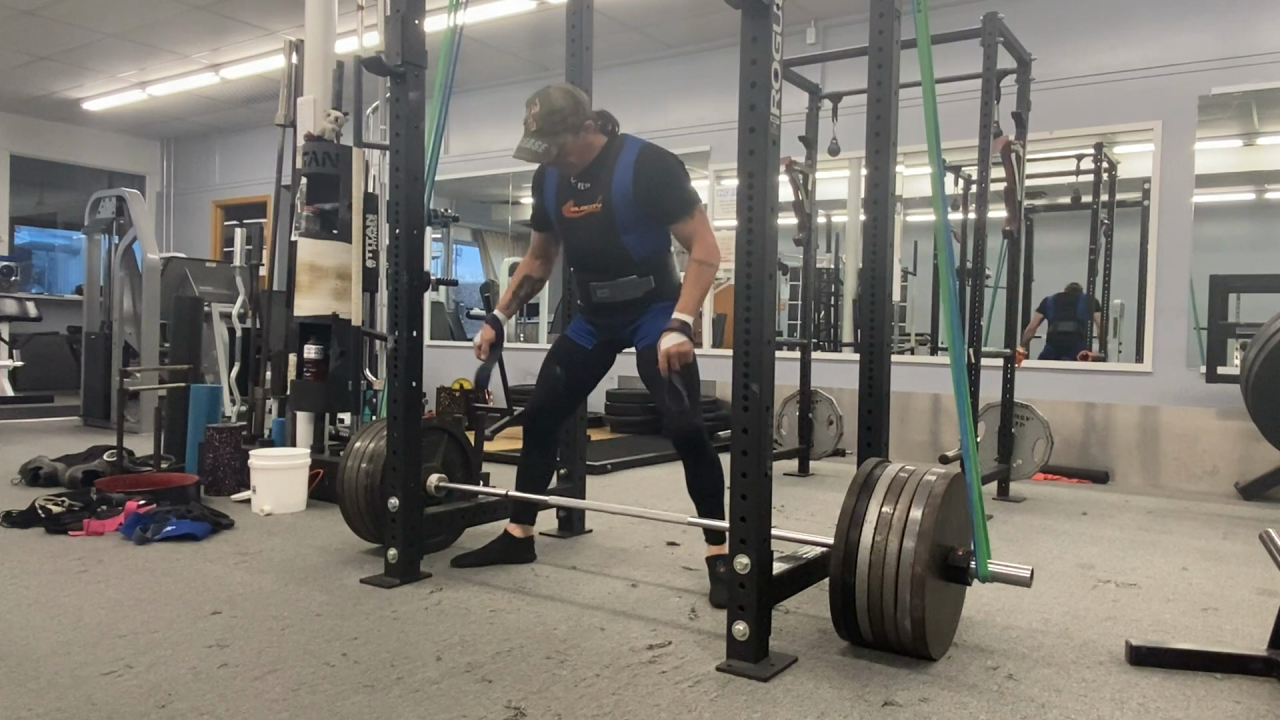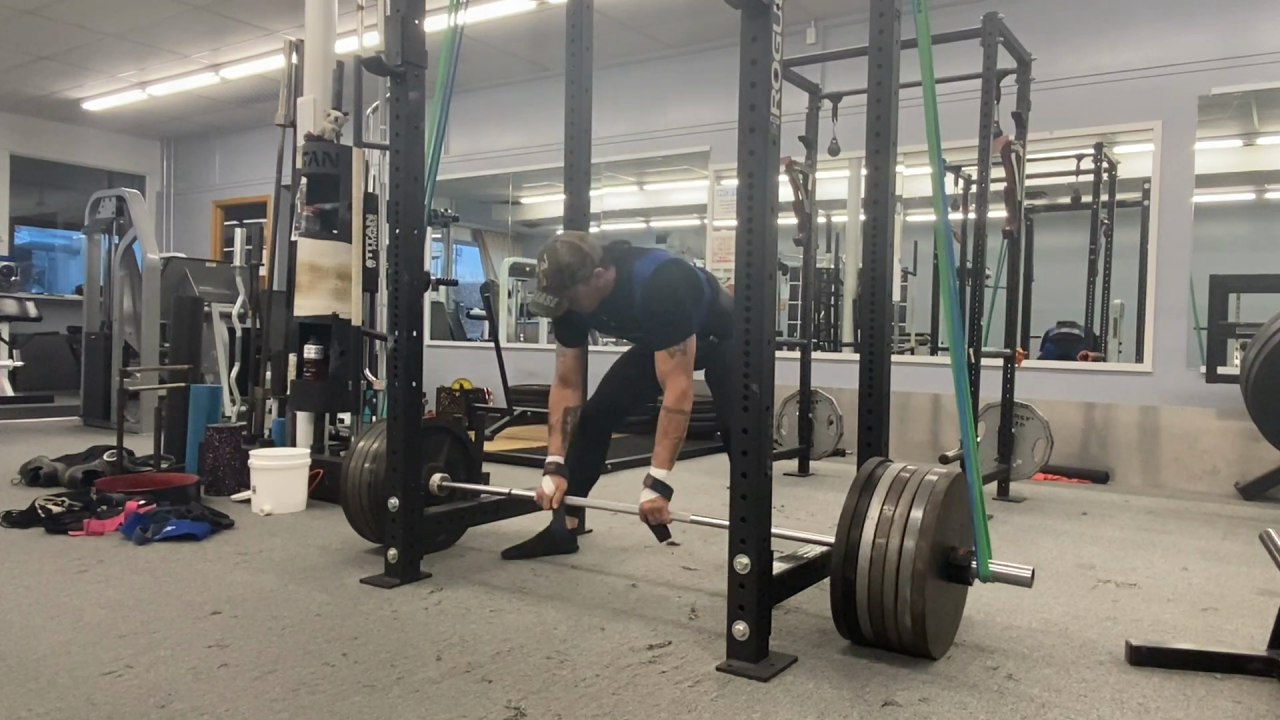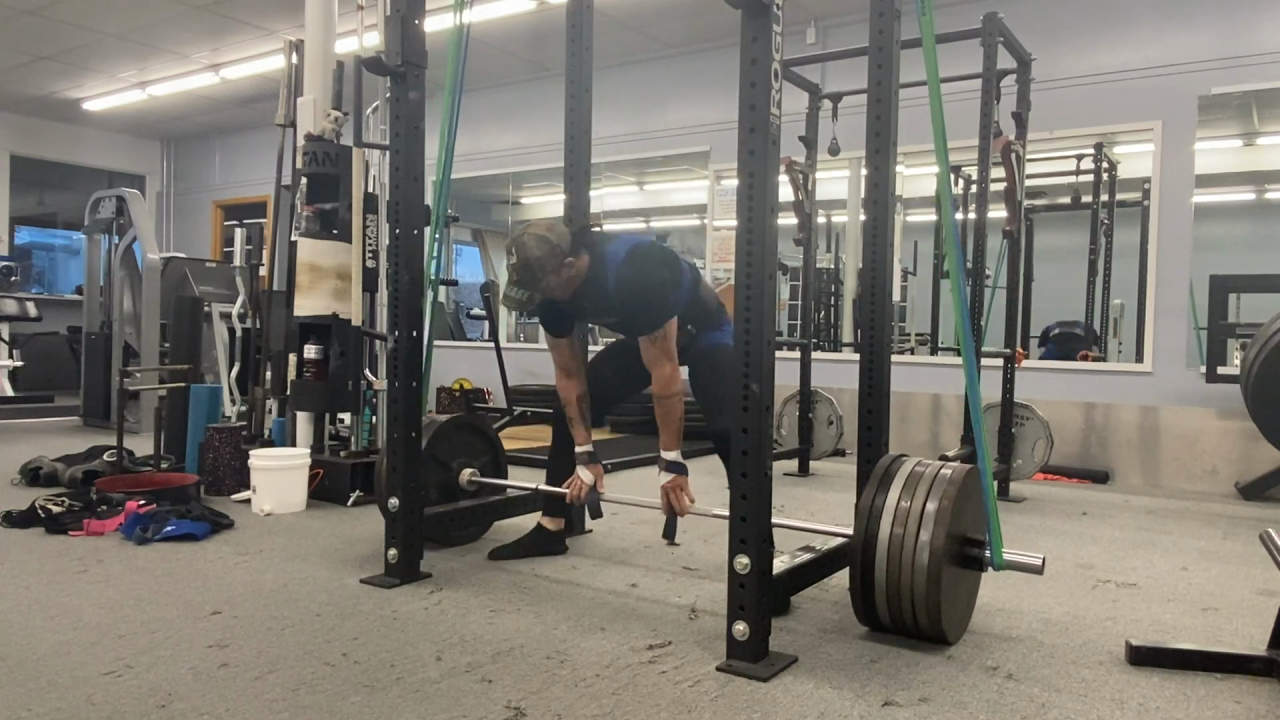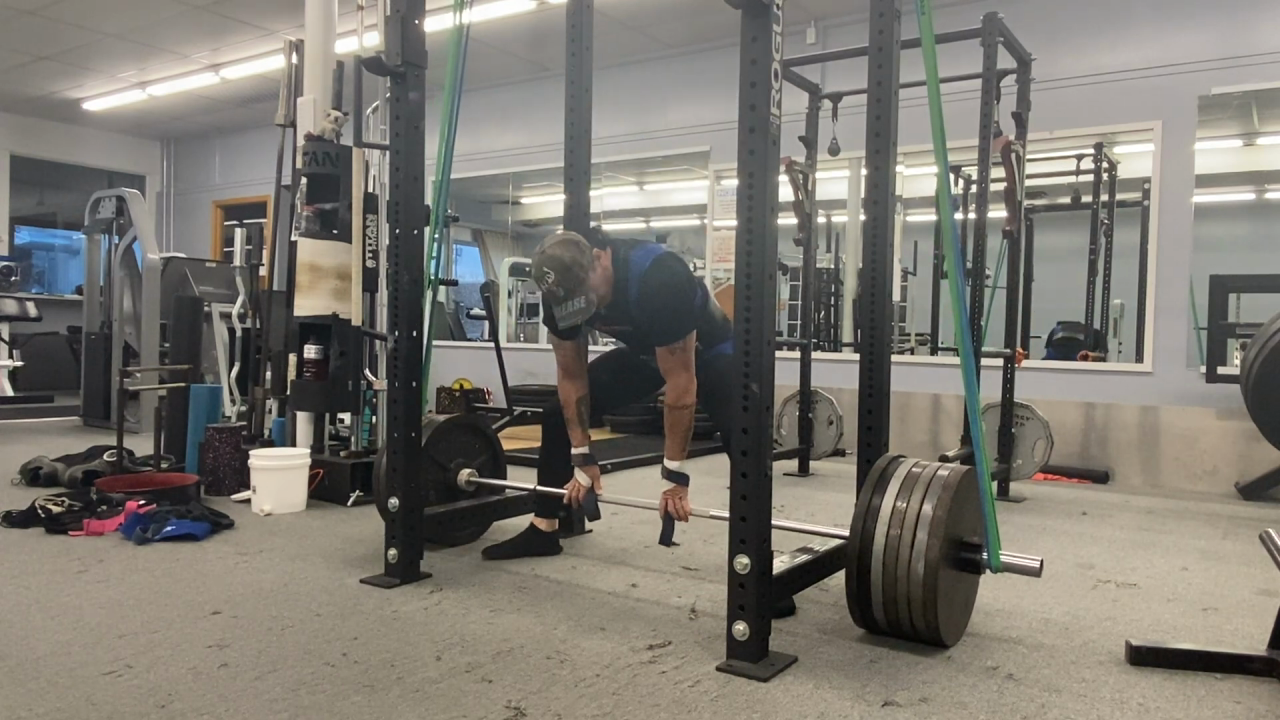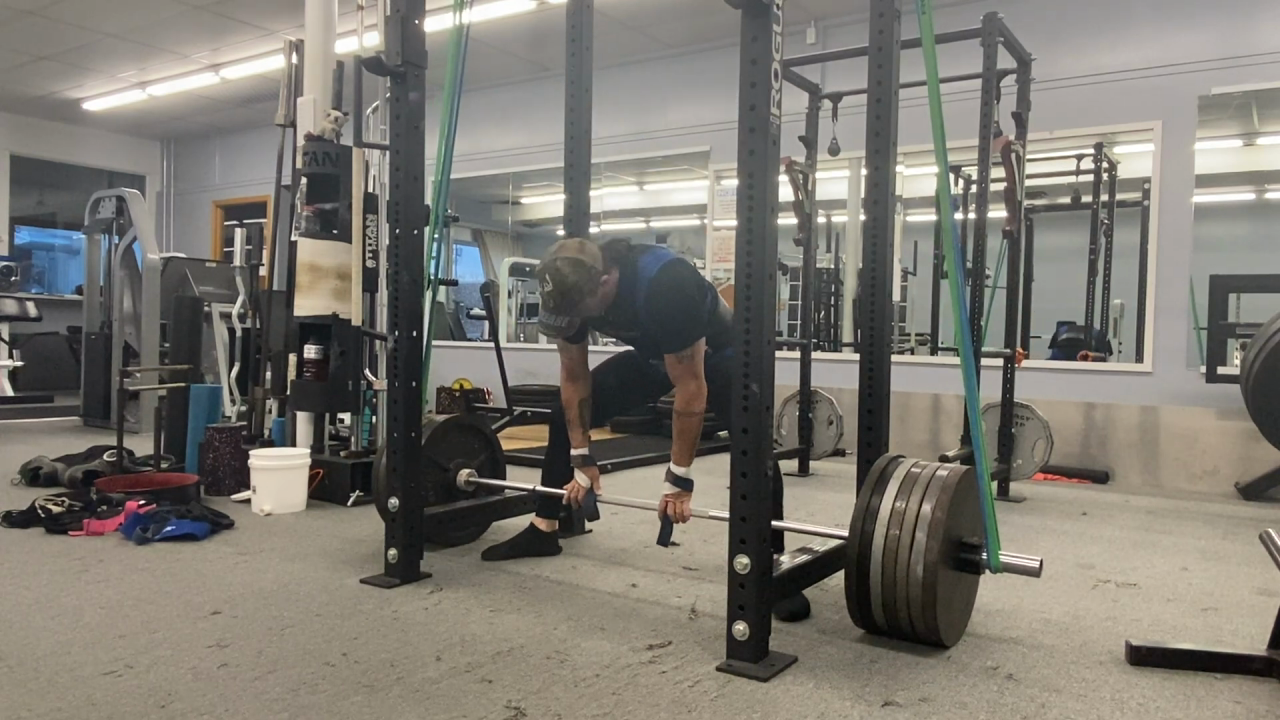
dt=1s
person 1, frame 1
left shoulder: (649, 166)
right shoulder: (549, 180)
left elbow: (704, 248)
right elbow: (539, 258)
left wrist: (681, 324)
right wrist: (498, 317)
left hip: (653, 312)
right hip: (593, 316)
left knee: (685, 429)
right knee: (539, 417)
left ankle: (721, 556)
right ankle: (518, 536)
person 1, frame 2
left shoulder: (660, 284)
right shoulder: (571, 297)
left elbow: (678, 387)
right elbow: (567, 385)
left wrist: (658, 482)
right wrist: (555, 466)
left hip: (721, 336)
right hip: (657, 342)
right knee: (596, 413)
right ankle: (564, 527)
person 1, frame 3
left shoulder: (636, 269)
right shoulder: (550, 289)
left elbow: (664, 371)
right elbow: (569, 374)
left wrist: (671, 463)
right wrist: (585, 456)
left hip: (704, 332)
right hip: (639, 338)
left knee: (726, 430)
right knee: (568, 414)
right ankle: (550, 530)
person 1, frame 4
left shoulder: (659, 278)
right shoulder: (562, 288)
left elbow: (681, 382)
right elbow: (571, 377)
left wrist: (674, 476)
right wrist: (582, 460)
left hip: (708, 351)
right hip: (641, 351)
right knee: (558, 415)
right ankle: (543, 530)
person 1, frame 5
left shoulder: (667, 284)
right shoulder: (568, 292)
left elbow: (690, 387)
right elbow: (574, 377)
left wrist: (679, 479)
right wrist: (582, 461)
left hip: (716, 353)
right hip: (650, 354)
right knee: (564, 418)
right ankle: (543, 530)
